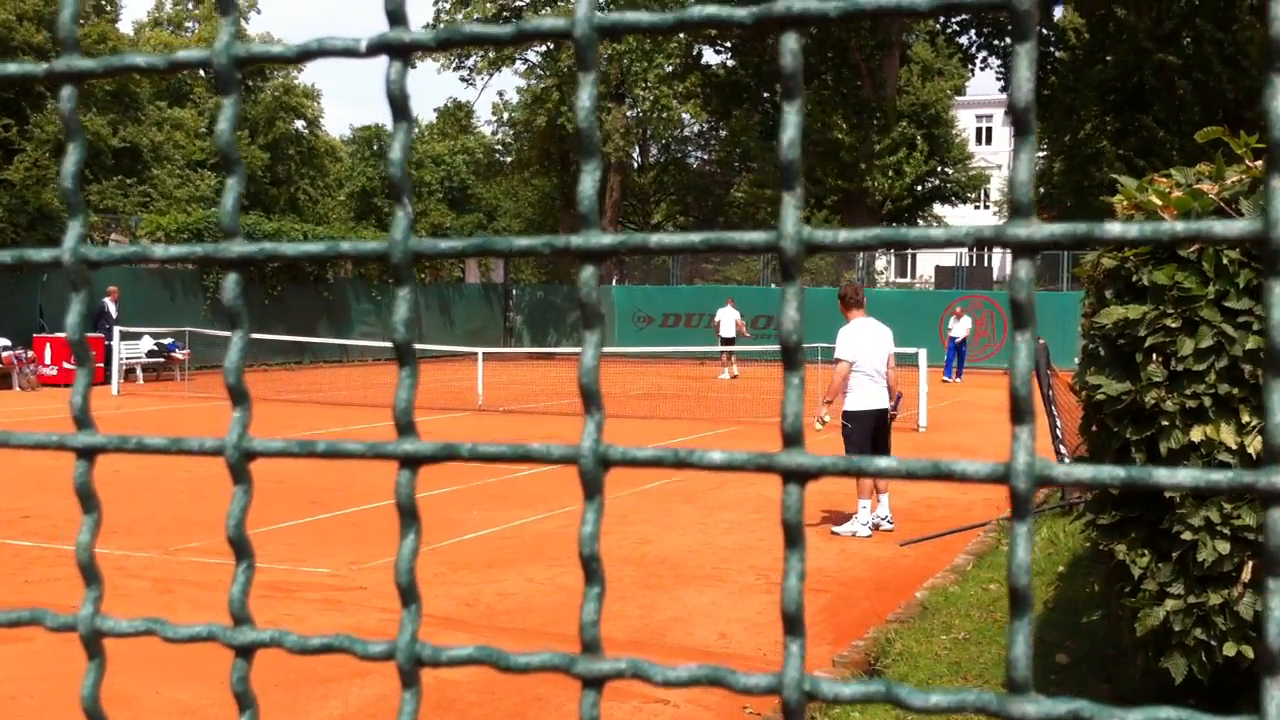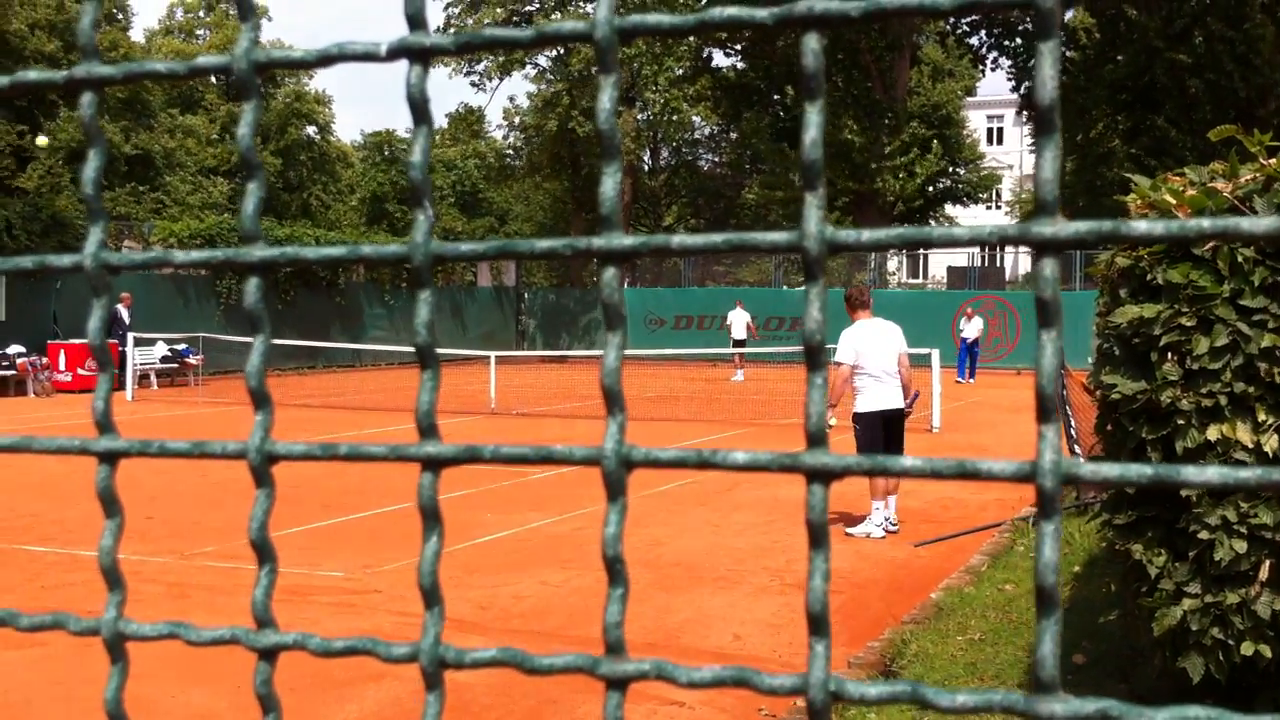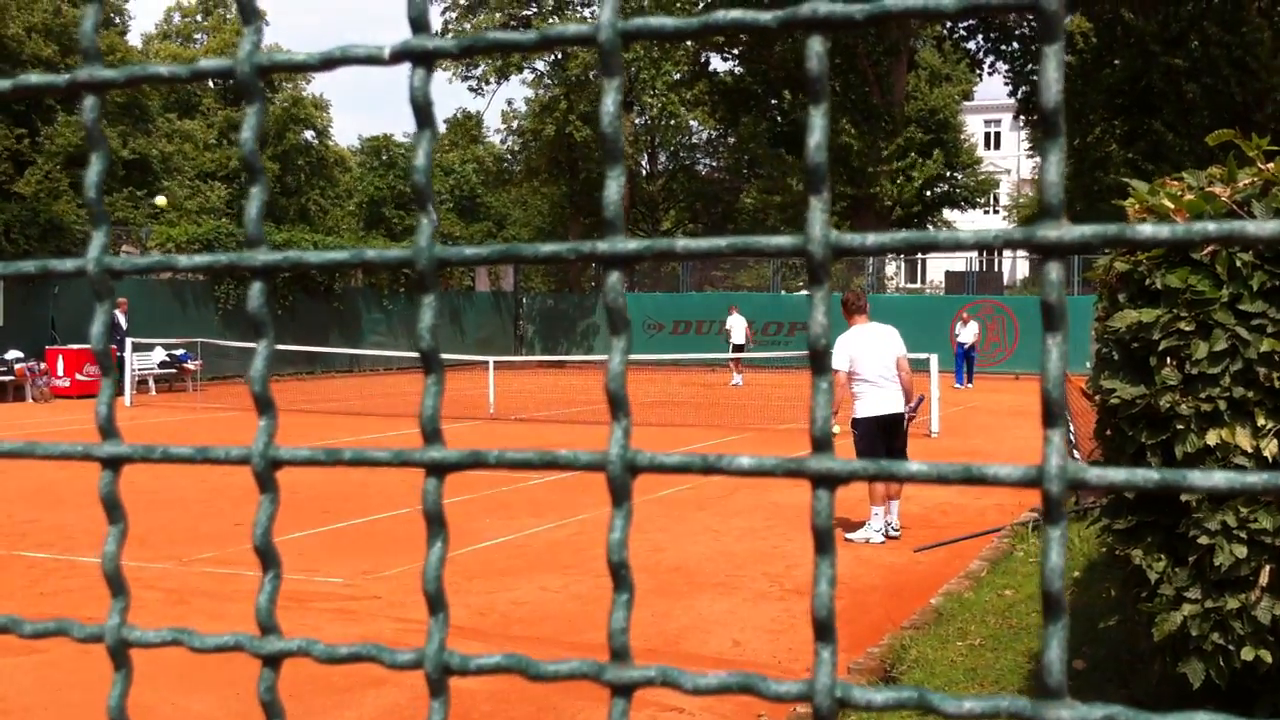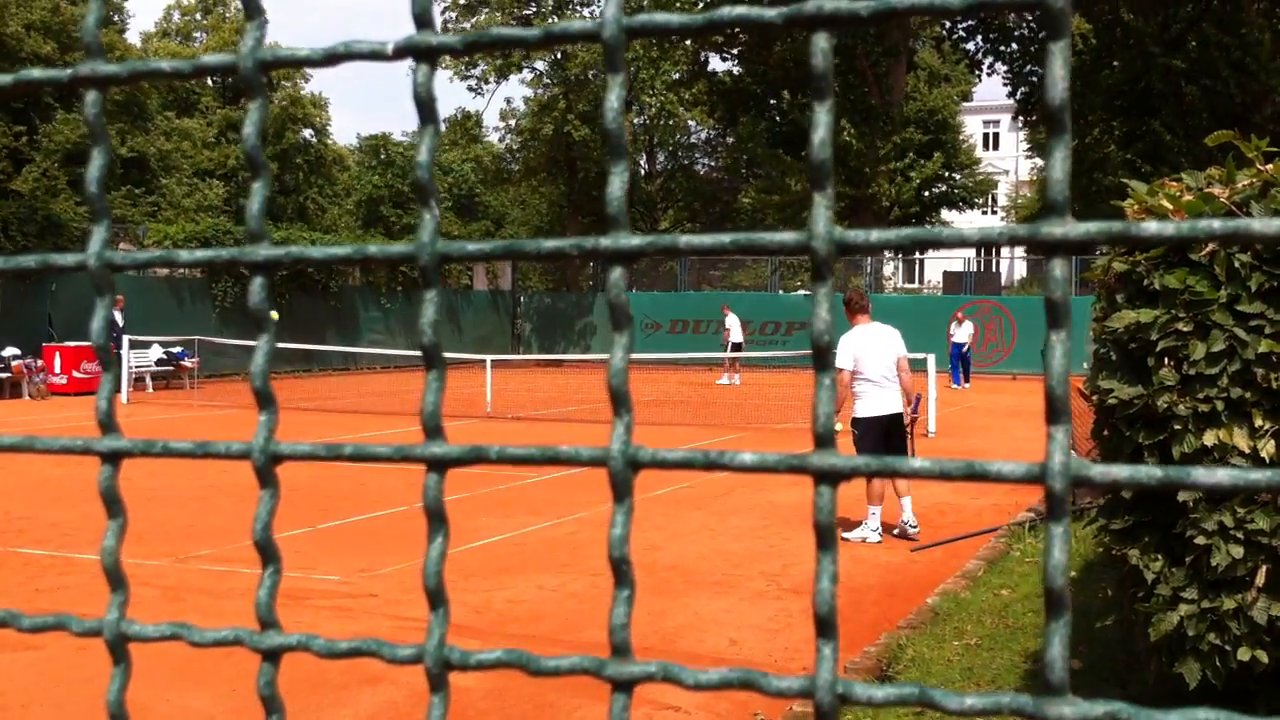
dt=0.2s
person 1, frame 1
left shoulder: (848, 332)
right shoulder: (884, 330)
left elbow: (840, 374)
right elbow: (891, 370)
left wrist: (826, 403)
right wrist: (891, 401)
left hip: (858, 407)
right hip: (881, 405)
left ankle: (862, 521)
right ankle: (883, 514)
person 1, frame 2
left shoulder: (851, 334)
right shoulder: (893, 328)
left elbow: (842, 376)
right elbow: (905, 369)
left wrist: (831, 407)
right wrist: (907, 399)
left hip: (869, 408)
right hip: (895, 405)
left ankle: (876, 522)
right ankle: (890, 517)
person 1, frame 3
left shoulder: (845, 340)
right shoulder: (890, 332)
left elbow: (841, 383)
right elbow: (905, 372)
left wrist: (833, 414)
right wrist: (909, 403)
left hip: (868, 413)
right hip: (895, 409)
left ankle: (876, 527)
right ankle: (892, 522)
person 1, frame 4
left shoulder: (849, 340)
right shoulder: (892, 333)
left elbow: (844, 382)
right elbow: (905, 373)
left wrist: (835, 412)
right wrist: (910, 405)
left hip: (867, 413)
right hip: (894, 410)
left ankle: (872, 527)
right ankle: (908, 520)
